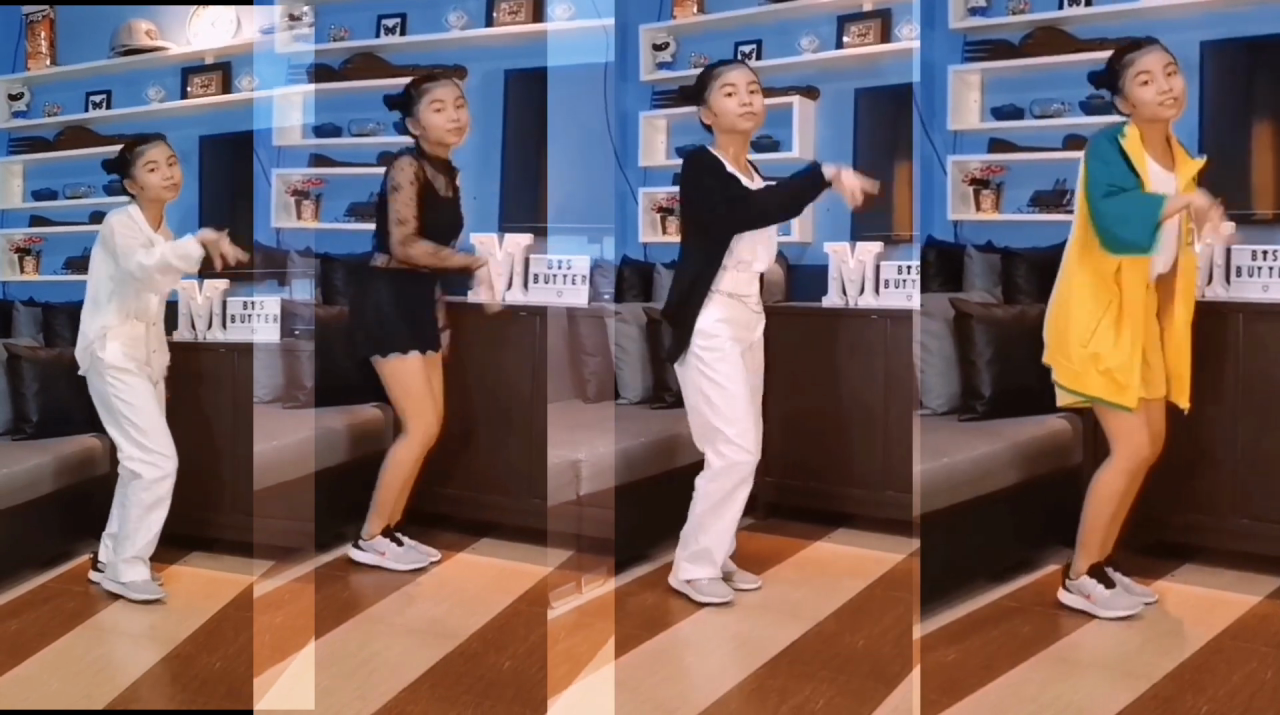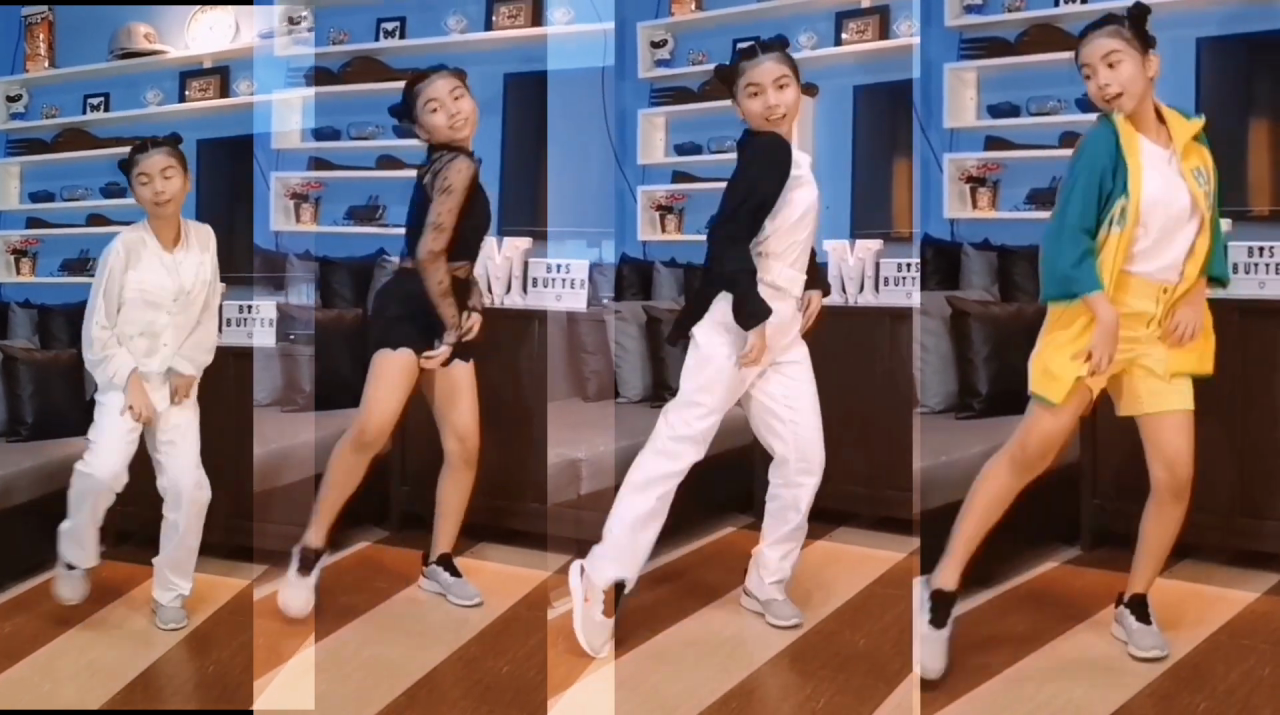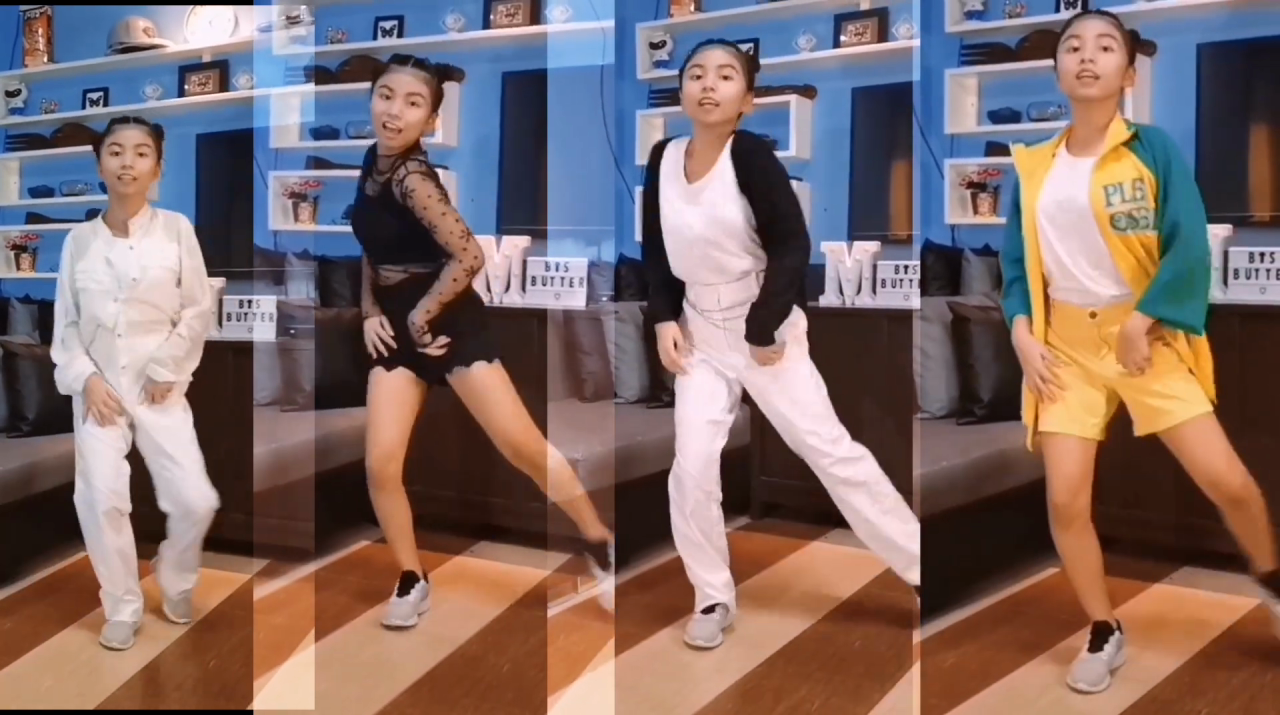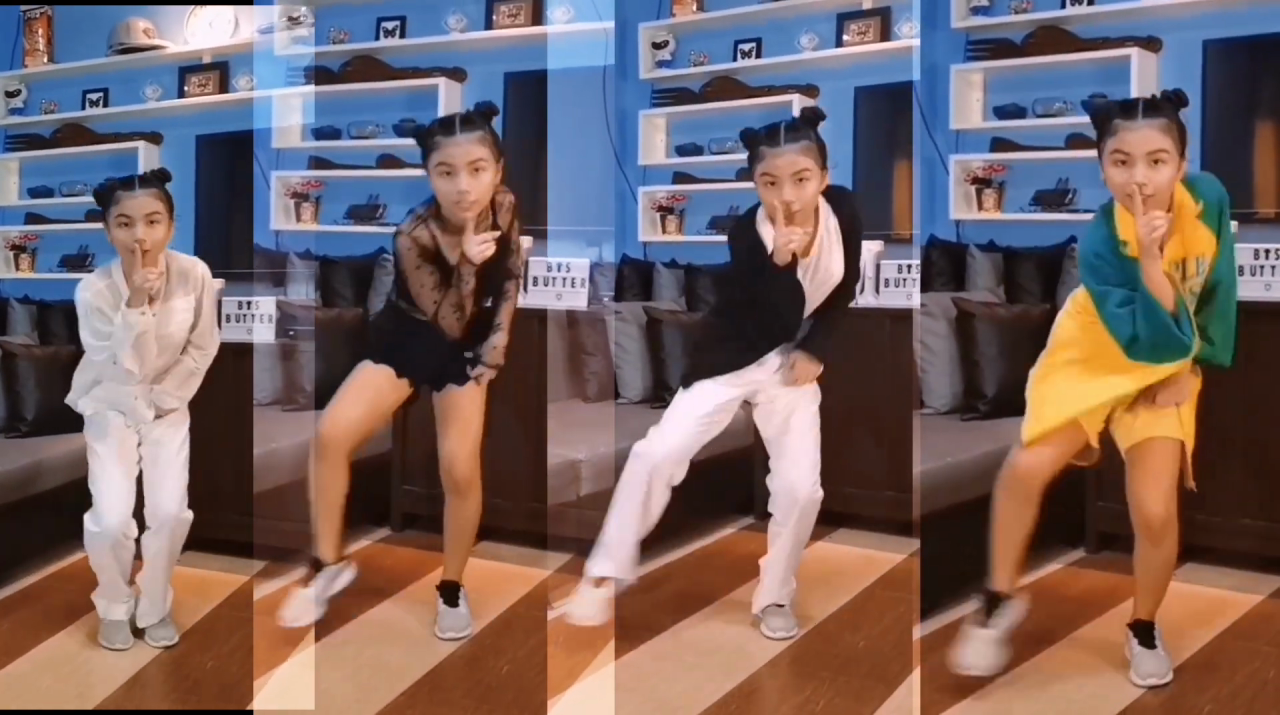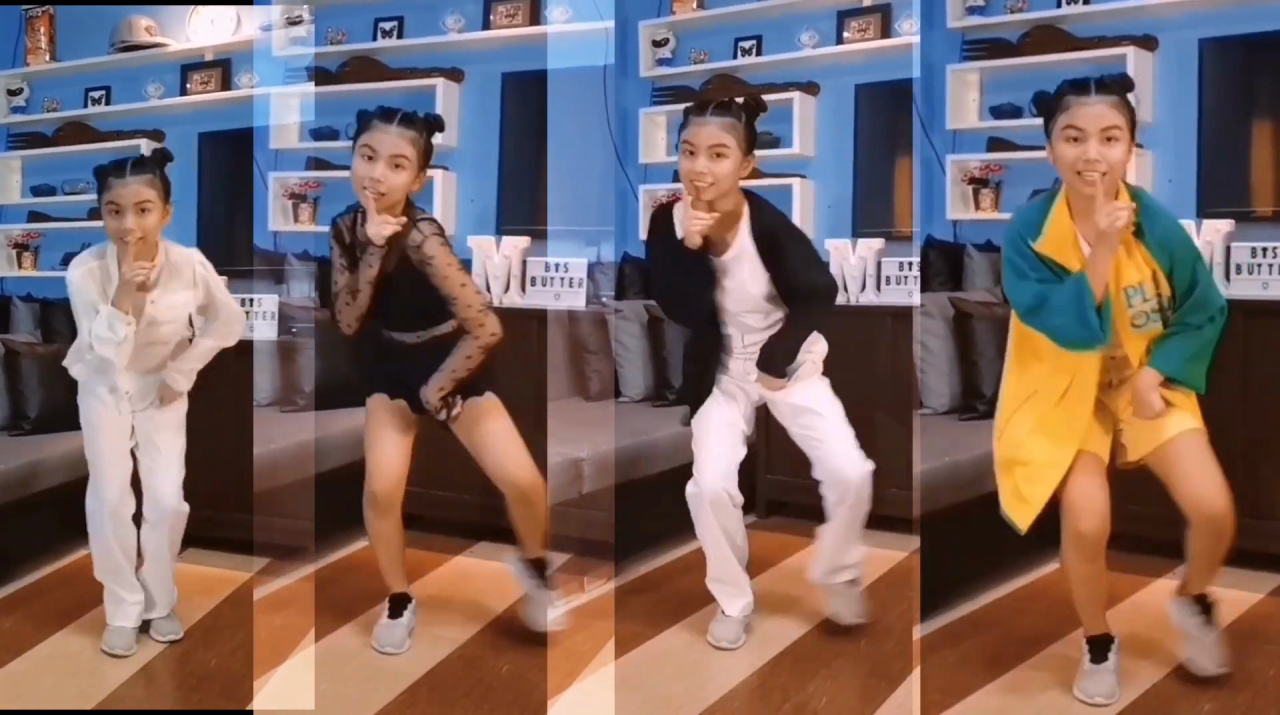
dt=1s
person 1, frame 1
left shoulder: (1182, 160)
right shoulder: (1109, 151)
right elbow: (1115, 219)
right wrist: (1180, 201)
left hip: (1145, 317)
right hip: (1102, 319)
left knee: (1149, 444)
right knee: (1132, 448)
left ankle: (1098, 565)
right ankle: (1079, 577)
person 1, frame 2
left shoulder: (1190, 140)
right shoulder: (1101, 146)
left elbow: (1206, 228)
right elbow: (1066, 241)
left wrist: (1199, 294)
right wrist: (1104, 317)
left hip: (1166, 326)
right hip: (1097, 316)
left knee: (1176, 474)
right knee: (1028, 452)
left ankle: (1133, 601)
right ankle: (941, 591)
person 1, frame 3
left shoulder: (1152, 149)
right shoulder: (1033, 165)
left elbow: (1188, 247)
right elbow: (1017, 261)
left wrist: (1142, 321)
right wrist: (1022, 334)
left hip: (1145, 337)
right hip: (1062, 344)
right knee: (1065, 501)
right ankle: (1105, 630)
person 1, frame 4
left shoulder: (1206, 196)
right shoulder: (1099, 238)
left elbow: (1218, 283)
right elbow: (1145, 340)
left wrist: (1195, 363)
right wrist: (1150, 259)
left hip: (1167, 370)
right hip: (1089, 362)
left knee: (1156, 514)
right knee: (1024, 473)
left ankle: (1143, 628)
right ankle: (999, 600)
person 1, frame 5
left shoulder: (1158, 227)
right shoulder: (1030, 228)
left elbow: (1203, 311)
right elbow: (1066, 325)
left wrist: (1157, 376)
right wrist: (1100, 248)
left hip: (1145, 379)
right hip: (1065, 386)
left knee: (1214, 509)
right knee: (1086, 525)
left ankle: (1193, 600)
right ankle: (1098, 644)
person 2, frame 1
left shoulder: (747, 167)
right shoulder: (701, 165)
right elbow: (751, 208)
right wrist: (827, 175)
left hip: (746, 318)
right hip: (711, 323)
left knee: (743, 447)
right knee: (733, 450)
left ankle: (714, 557)
right ankle: (693, 567)
person 2, frame 2
left shoulder: (787, 153)
right shoulder: (766, 150)
right elbow: (728, 240)
left wrist: (814, 281)
right wrist: (754, 321)
left hip: (783, 327)
right hip: (734, 324)
left knee: (805, 456)
right knee: (678, 441)
left ankle: (766, 581)
right ankle: (603, 575)
person 2, frame 3
left shoulder: (751, 156)
right shoulder: (662, 159)
left elbow: (793, 250)
left wrist: (762, 330)
right wrist: (664, 318)
left hip: (767, 331)
right hip: (701, 335)
left knee: (835, 454)
right knee: (691, 472)
left ankle: (924, 568)
right ankle: (713, 596)
person 2, frame 4
left shoulder: (840, 209)
right shoulder: (748, 234)
right elbow: (771, 322)
left wrist: (815, 350)
right wrist: (782, 262)
left hip: (793, 366)
right hip: (732, 359)
left knee: (801, 490)
right knee: (659, 453)
left ankle: (773, 596)
right ankle: (606, 572)
person 2, frame 5
left shoulder: (766, 222)
right shoulder: (670, 222)
left elbow: (819, 291)
right elbow: (681, 310)
left wrist: (781, 355)
right wrist: (689, 246)
left hip: (785, 362)
right hip: (721, 368)
left knee: (848, 472)
right knee: (709, 487)
left ankle: (838, 570)
right ankle: (734, 602)
person 3, frame 1
left shoulder: (447, 171)
right shoulder: (408, 166)
right elbow: (405, 245)
left wrist: (439, 313)
right wrist: (476, 263)
left hip: (420, 303)
right hip: (389, 302)
left knee: (429, 425)
right knee: (421, 428)
left ankle: (388, 531)
right ankle: (370, 537)
person 3, frame 2
left shoulder: (451, 164)
right shoulder: (458, 166)
right elbow: (429, 254)
left wrist: (472, 303)
right wrist: (453, 322)
left hip: (443, 313)
right hip: (409, 309)
left knee: (466, 446)
right knee: (372, 429)
left ankle: (439, 561)
right ankle: (310, 550)
person 3, frame 3
left shoulder: (413, 178)
right shoulder: (375, 163)
left elbow: (468, 257)
left wrist: (421, 315)
right wrist: (370, 310)
left hip: (446, 320)
right hip: (395, 322)
left knee: (525, 447)
right knee: (381, 465)
left ankle: (601, 544)
right ankle: (411, 578)
person 3, frame 4
left shoulder: (503, 207)
right shoulder: (416, 235)
right elbow: (447, 322)
left wrist: (501, 331)
right wrist: (468, 264)
left hip: (466, 343)
right hip: (404, 338)
left knee: (461, 473)
right knee: (332, 436)
left ankle: (451, 587)
right ankle: (328, 563)
person 3, frame 5
left shoulder: (424, 238)
right shoulder: (348, 226)
left elbow: (485, 329)
right elbow: (349, 322)
left wrist: (441, 384)
right wrist: (373, 248)
left hip: (448, 361)
right hip: (388, 362)
left knee: (521, 480)
right knee: (381, 490)
left ankle: (534, 563)
right ankle: (399, 600)
person 4, frame 1
left shoulder: (163, 234)
right shoulder: (121, 223)
right elbow: (142, 268)
right wrist: (201, 242)
left hip: (144, 361)
right hip: (114, 361)
left knee: (143, 464)
right knee: (156, 463)
left ankle: (111, 559)
right ankle: (126, 569)
person 4, frame 2
left shoulder: (203, 239)
right shoulder: (124, 250)
right elbow: (99, 328)
left wrist: (188, 369)
right wrist: (131, 380)
left hip: (177, 383)
right hip: (123, 378)
left knee: (190, 488)
right knee: (101, 472)
left ankle: (171, 592)
right ankle: (76, 555)
person 4, frame 3
left shoulder: (176, 229)
right shoulder: (80, 240)
left elbow: (198, 310)
right elbow: (66, 326)
left wrist: (168, 373)
right wrist: (86, 379)
left hip: (158, 385)
right hip: (98, 385)
left knee: (197, 500)
right knee: (100, 498)
left ankle: (177, 582)
right ankle: (123, 608)
person 4, frame 4
left shoulder: (194, 273)
right shoulder: (95, 289)
left elbow: (203, 344)
right elbow: (127, 367)
left wrist: (171, 395)
right wrist: (137, 304)
left hip: (166, 407)
right hip: (110, 408)
left knee: (170, 514)
right knee: (112, 521)
left ankle: (154, 610)
right ankle: (115, 607)
person 4, frame 5
left shoulder: (189, 264)
right shoulder: (86, 270)
left elbow: (228, 323)
right elbow: (102, 355)
left wrist: (178, 374)
right wrist: (125, 298)
left hip: (160, 390)
right hip: (103, 388)
left knee: (167, 501)
right knee: (110, 498)
left ankle: (160, 604)
right ankle: (123, 613)
